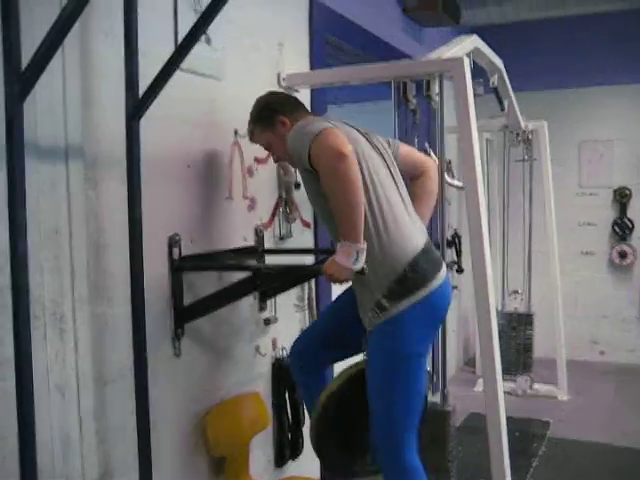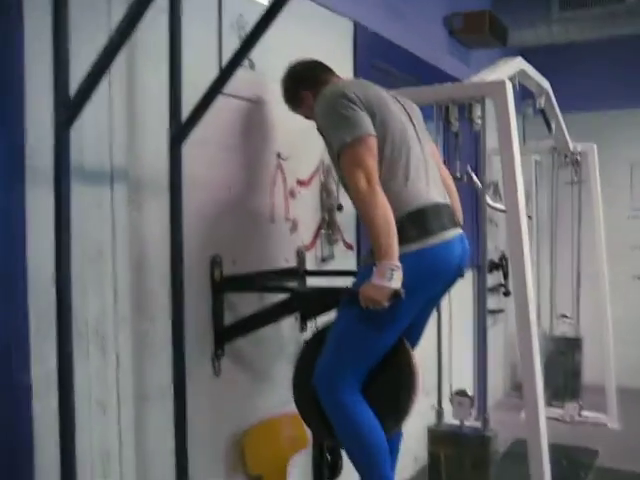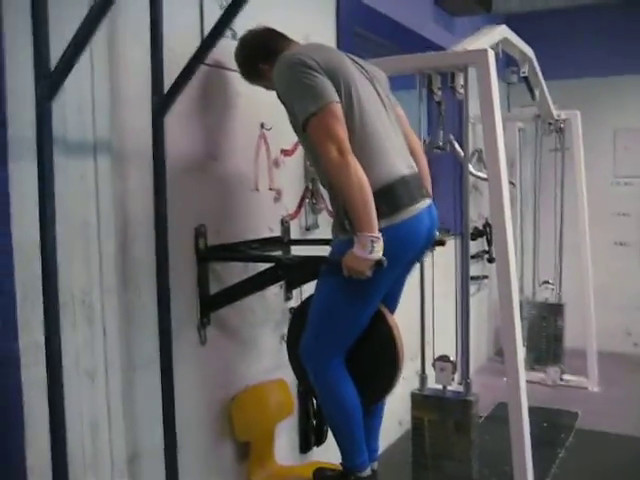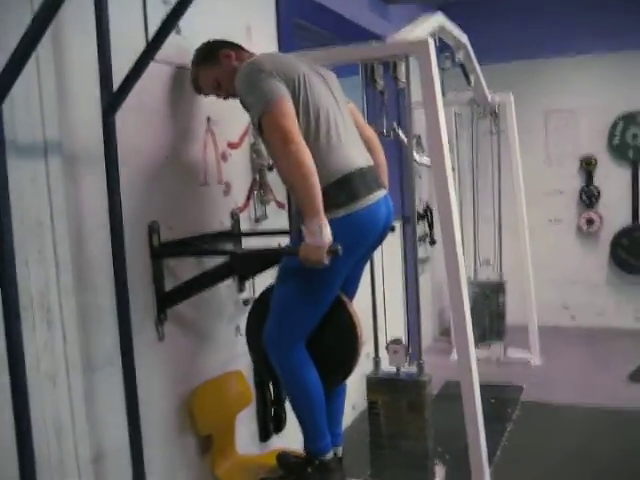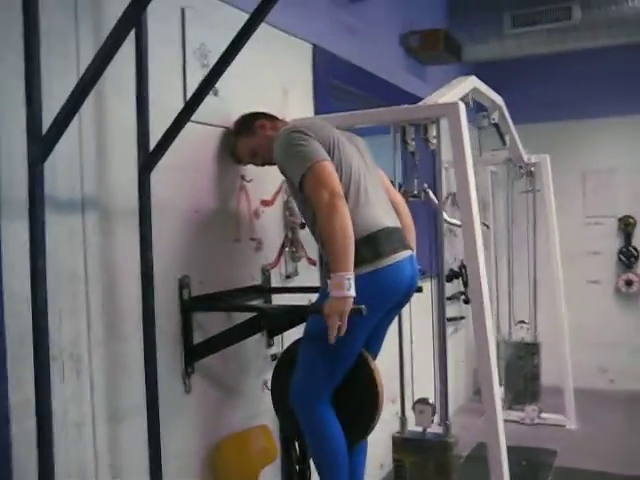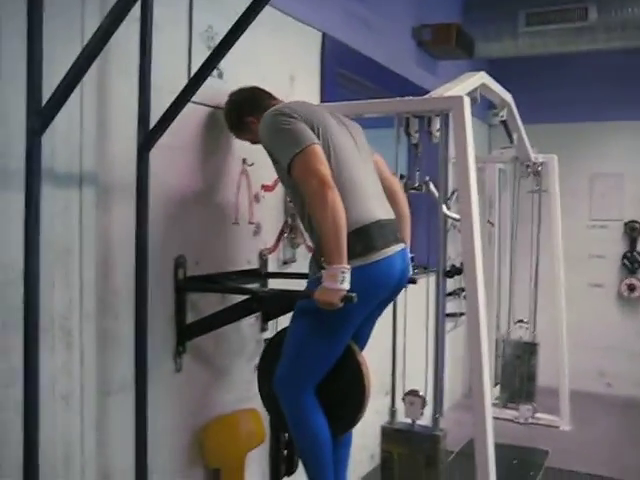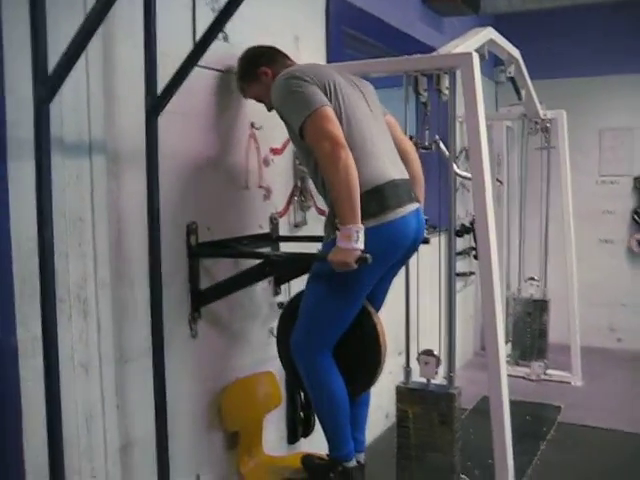
dt=0.7s
person 1, frame 1
left shoulder: (305, 131)
right shoulder: (361, 135)
left elbow: (338, 158)
right elbow: (428, 170)
left wrist: (349, 249)
left hip: (404, 296)
right hip: (396, 282)
left knee: (392, 444)
right knee: (307, 355)
person 1, frame 2
left shoulder: (336, 99)
right shoulder: (392, 100)
left elbow: (366, 184)
right elbow: (443, 177)
left wrist: (386, 270)
left hip: (416, 250)
right hip: (449, 242)
left knee: (334, 382)
person 1, frame 3
left shoulder: (294, 67)
right shoulder: (356, 65)
left elbow: (339, 154)
right elbow: (412, 141)
left wrist: (366, 240)
left hip: (384, 225)
right hip: (418, 214)
left knee: (320, 354)
person 1, frame 4
left shoulder: (254, 70)
right shoulder: (307, 69)
left elbow: (290, 144)
right elbow: (368, 135)
left wrist: (315, 229)
left hip: (342, 213)
right hip: (374, 203)
left knee: (283, 340)
person 1, frame 5
left shoulder: (291, 137)
right shoulder: (342, 138)
left elbow: (332, 200)
right elbow: (396, 200)
left wrist: (341, 286)
left hip: (369, 270)
right hip: (401, 265)
left knee: (308, 395)
person 1, frame 6
left shoulder: (277, 119)
right shoulder: (338, 121)
left elbow: (322, 189)
right elbow: (393, 186)
left wrist: (335, 275)
left hip: (360, 264)
right hip: (391, 257)
left knee: (293, 385)
right knee: (330, 379)
person 1, frame 7
left shoulder: (290, 82)
right shoulder: (349, 82)
left elbow: (336, 150)
right elbow: (407, 150)
left wrist: (349, 236)
left hip: (374, 224)
right hip: (406, 218)
left knee: (310, 346)
